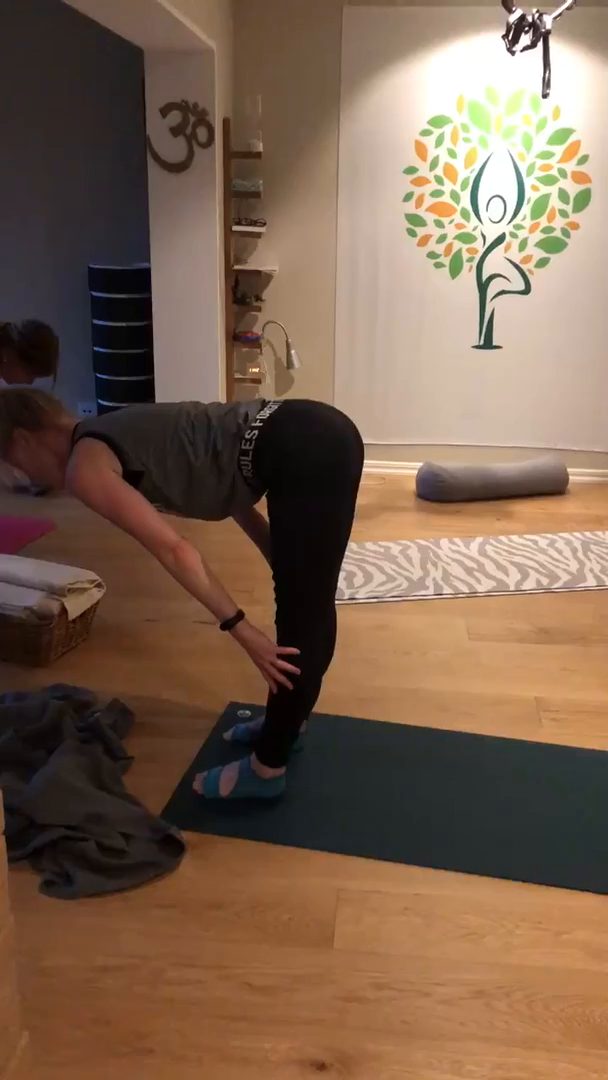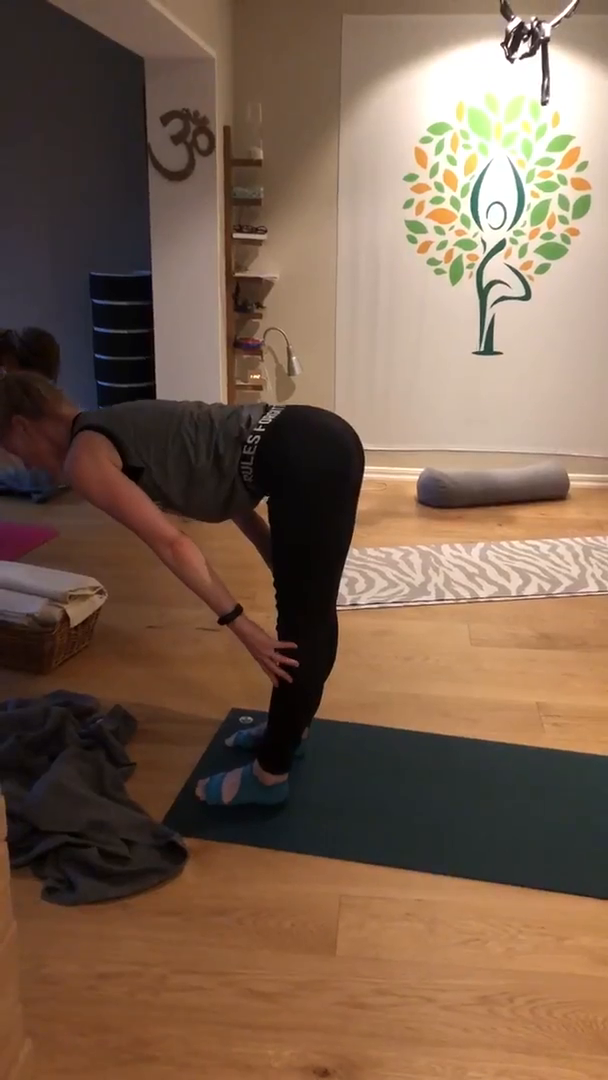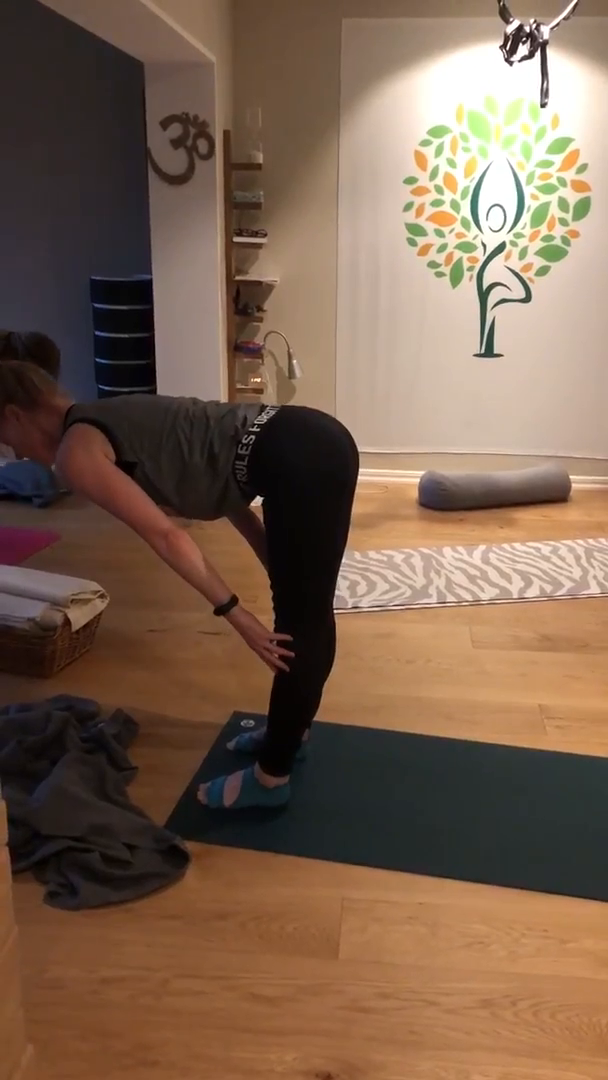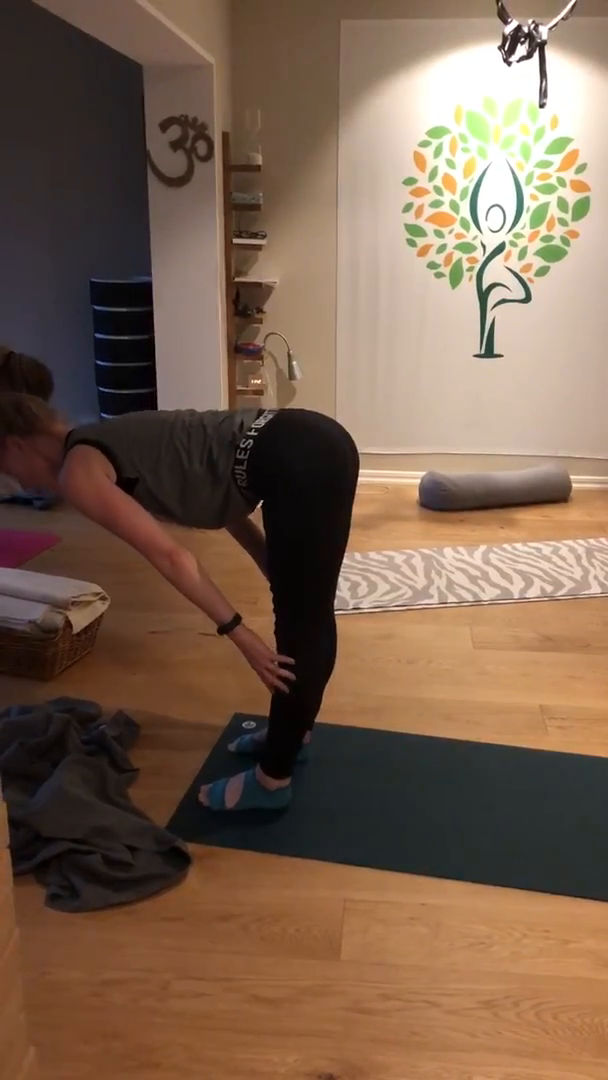
dt=0.4s
person 1, frame 1
left shoulder: (84, 467)
right shoulder: (115, 436)
left elbow: (172, 549)
right elbow: (234, 494)
left wrist: (239, 627)
right wrist: (286, 564)
left hip: (304, 456)
right hip: (321, 432)
left knee: (302, 617)
right knee: (306, 606)
left ankle: (267, 768)
right ankle: (286, 721)
person 1, frame 2
left shoulder: (83, 460)
right shoulder: (114, 429)
left elbow: (171, 544)
left wrist: (237, 624)
right wrist: (287, 569)
left hip: (304, 461)
right hip: (321, 437)
left knee: (303, 625)
right knee: (307, 613)
left ankle: (270, 775)
right ankle: (288, 728)
person 1, frame 3
left shoulder: (75, 452)
right shoulder: (109, 422)
left elbow: (165, 535)
left wrist: (234, 613)
right wrist: (280, 569)
left hip: (297, 464)
right hip: (316, 437)
left knee: (300, 629)
right knee: (304, 618)
left ankle: (270, 778)
right ankle: (290, 731)
person 1, frame 4
left shoulder: (77, 473)
right shoulder: (108, 444)
left elbow: (168, 555)
right elbow: (228, 506)
left wrist: (237, 631)
right wrist: (284, 579)
left hip: (296, 465)
right hip: (314, 440)
left knee: (301, 628)
right knee: (306, 618)
left ankle: (272, 780)
right ankle: (292, 733)
